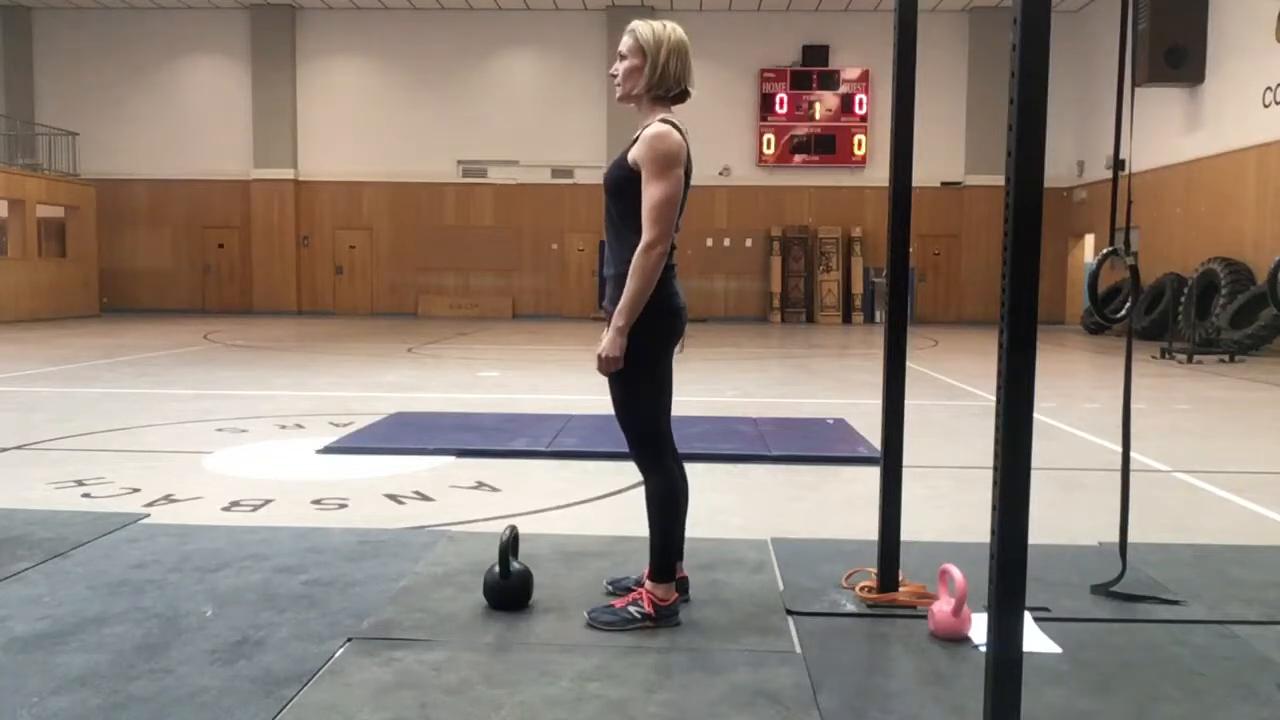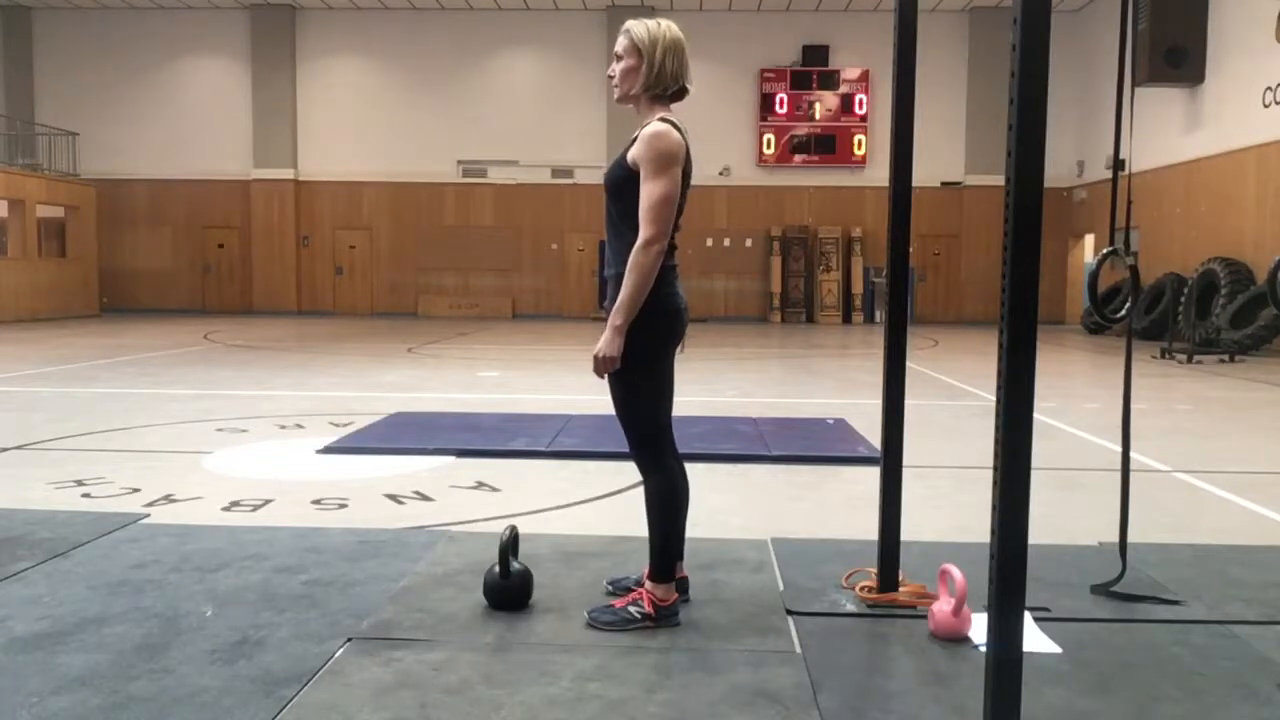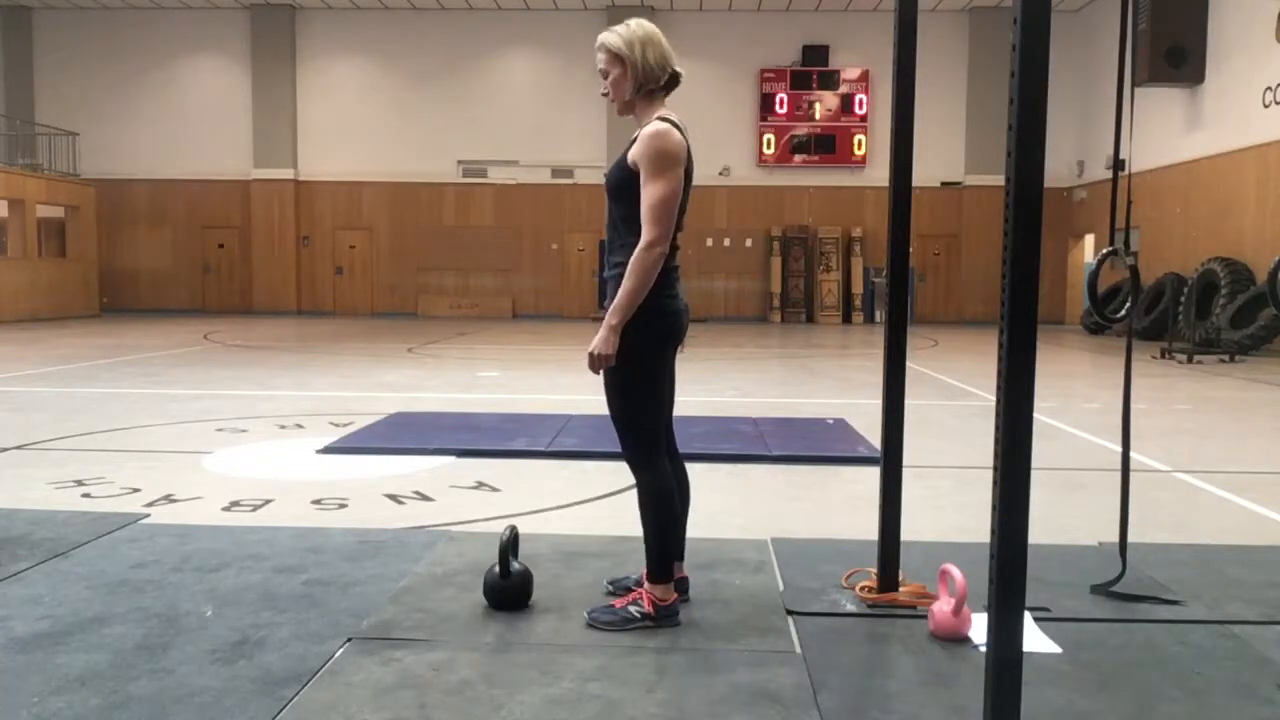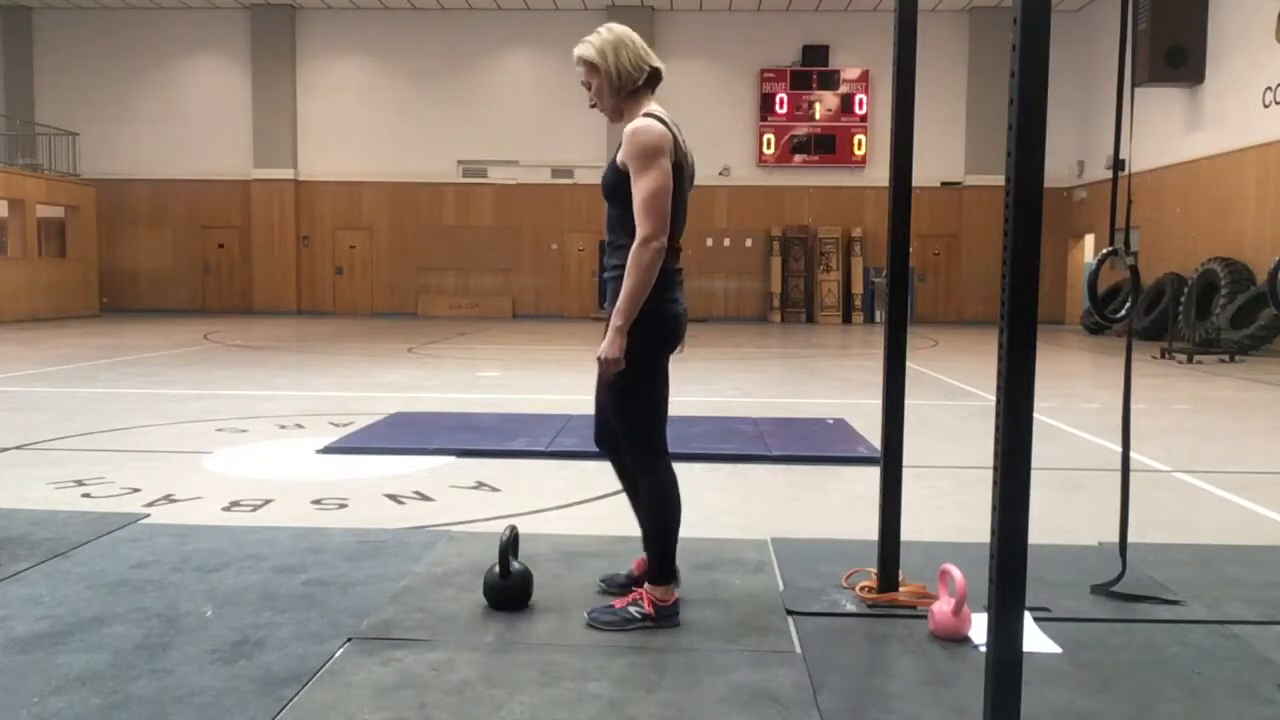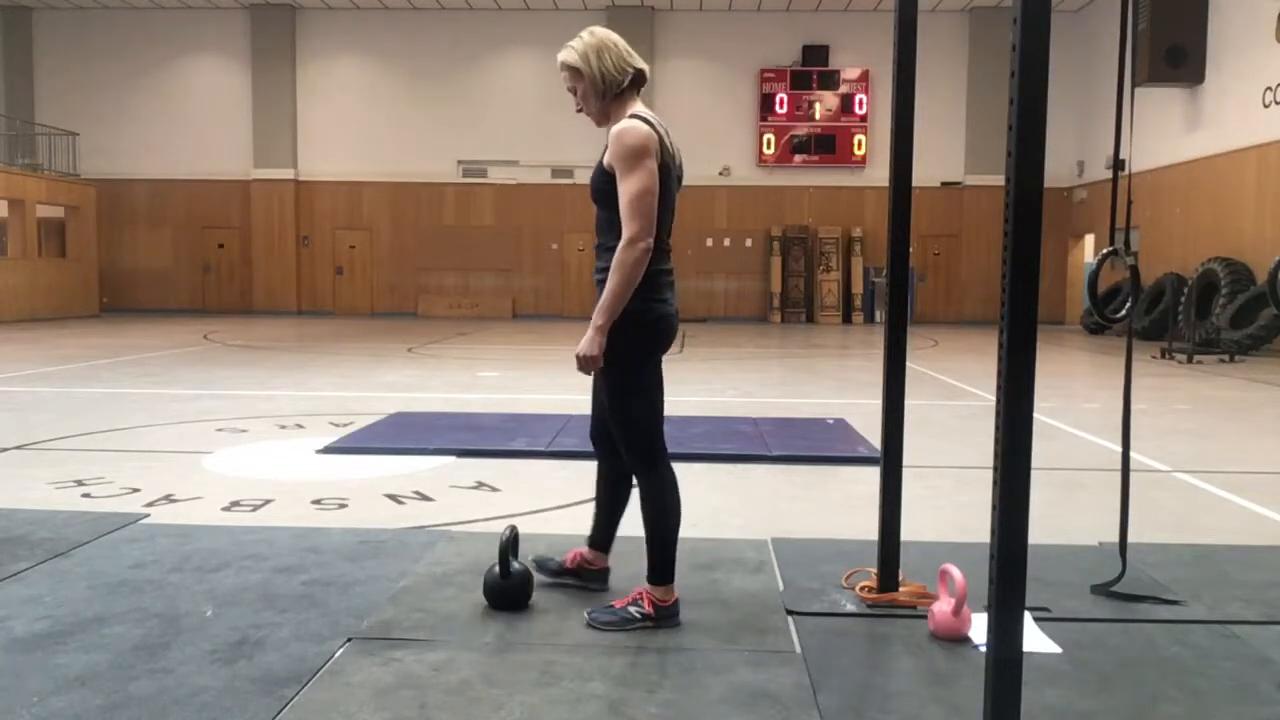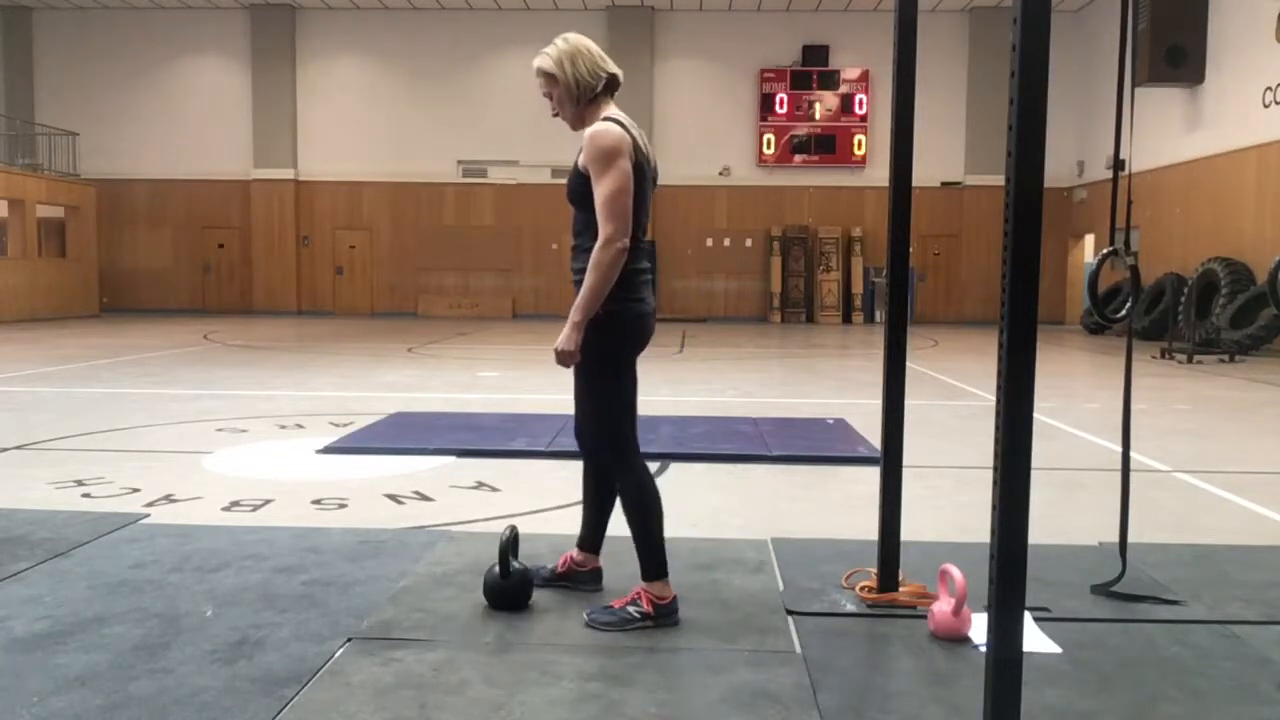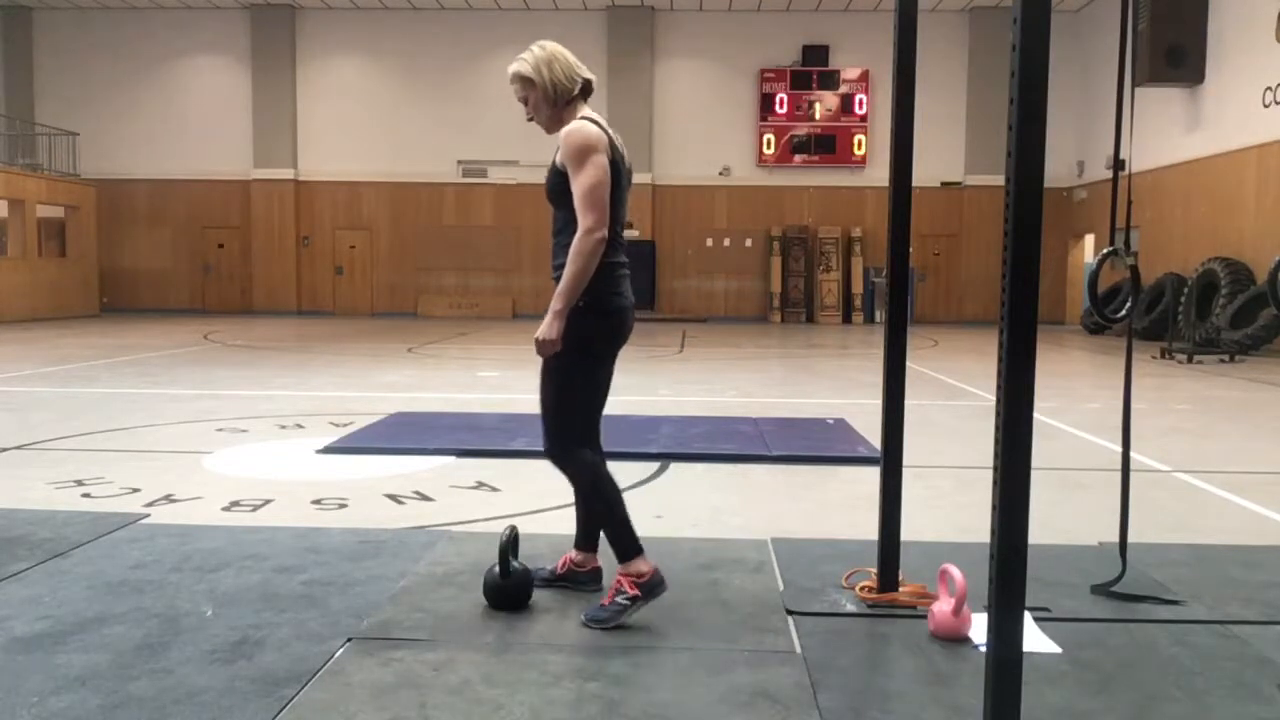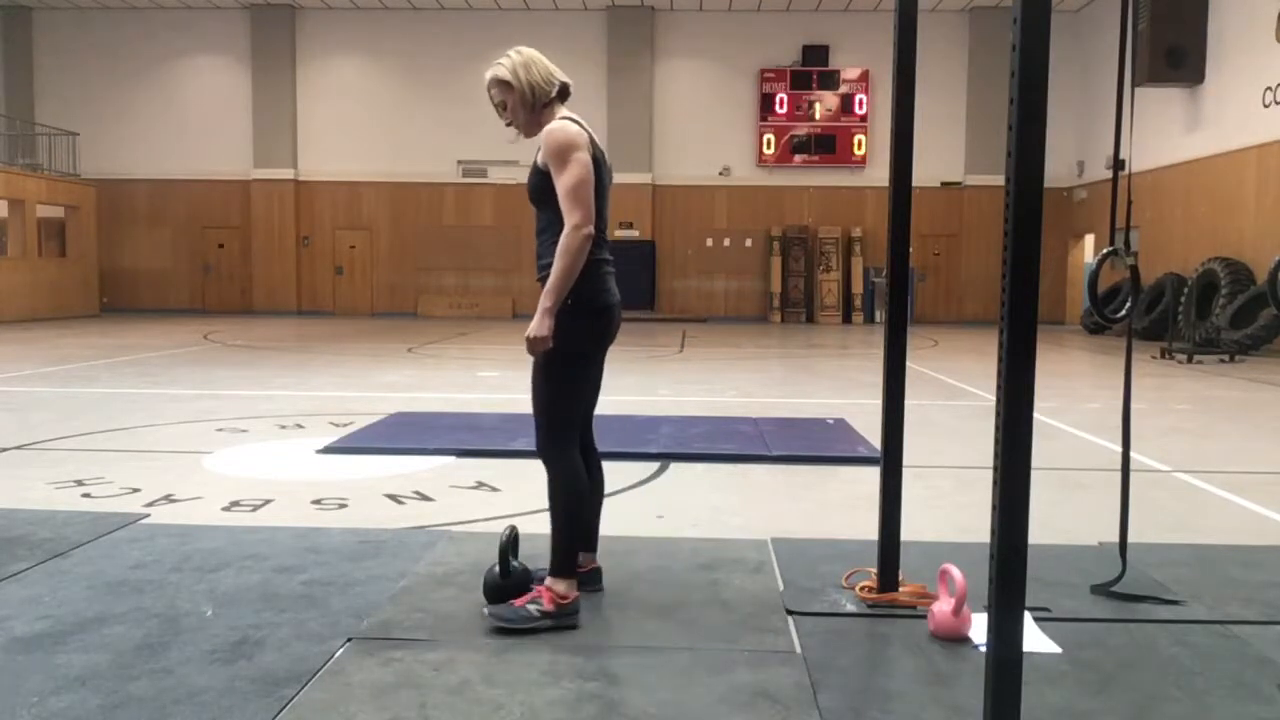
dt=0.3s
person 1, frame 1
left shoulder: (660, 136)
right shoulder: (654, 134)
left elbow: (654, 243)
left wrist: (618, 327)
left hip: (644, 314)
right hip: (646, 310)
left knee: (652, 452)
right knee: (657, 449)
left ankle: (660, 596)
right ankle: (667, 572)
person 1, frame 2
left shoulder: (659, 136)
right shoulder: (654, 133)
left elbow: (651, 242)
left wrist: (616, 327)
left hip: (644, 315)
right hip: (649, 311)
left knee: (652, 452)
right knee: (658, 449)
left ankle: (660, 595)
right ankle: (668, 572)
person 1, frame 3
left shoulder: (658, 135)
right shoulder: (656, 133)
left elbow: (653, 243)
left wrist: (611, 326)
left hip: (643, 315)
right hip: (653, 310)
left knee: (645, 453)
right knee: (658, 448)
left ankle: (659, 596)
right ankle: (670, 571)
person 1, frame 4
left shoulder: (644, 131)
right shoulder: (659, 129)
left elbow: (650, 240)
left wrist: (617, 328)
left hip: (643, 314)
right hip: (649, 308)
left knee: (643, 451)
right knee: (615, 439)
left ankle: (660, 594)
right ankle: (656, 560)
person 1, frame 5
left shoulder: (629, 133)
right shoulder: (647, 130)
left elbow: (637, 241)
left wrist: (598, 327)
left hip: (634, 315)
right hip: (639, 310)
left knee: (643, 453)
right knee: (609, 440)
left ankle: (660, 596)
right ankle: (594, 557)
person 1, frame 6
left shoulder: (603, 135)
right shoulder: (620, 133)
left elbow: (612, 240)
left wrist: (575, 323)
left hip: (610, 312)
right hip: (621, 306)
left knee: (617, 449)
right knee: (595, 441)
left ankle: (657, 593)
right ankle: (584, 559)
person 1, frame 7
left shoulder: (579, 133)
right shoulder: (596, 135)
left elbow: (591, 232)
left wrist: (555, 312)
left hip: (590, 305)
right hip: (604, 302)
left knee: (565, 442)
right knee: (580, 438)
left ankle: (638, 568)
right ankle: (585, 556)
person 1, frame 8
left shoulder: (560, 133)
right shoulder: (572, 136)
left elbow: (579, 228)
left wrist: (546, 311)
left hip: (578, 305)
right hip: (589, 302)
left knee: (557, 443)
right knee: (576, 438)
left ankle: (562, 590)
right ankle: (583, 559)
